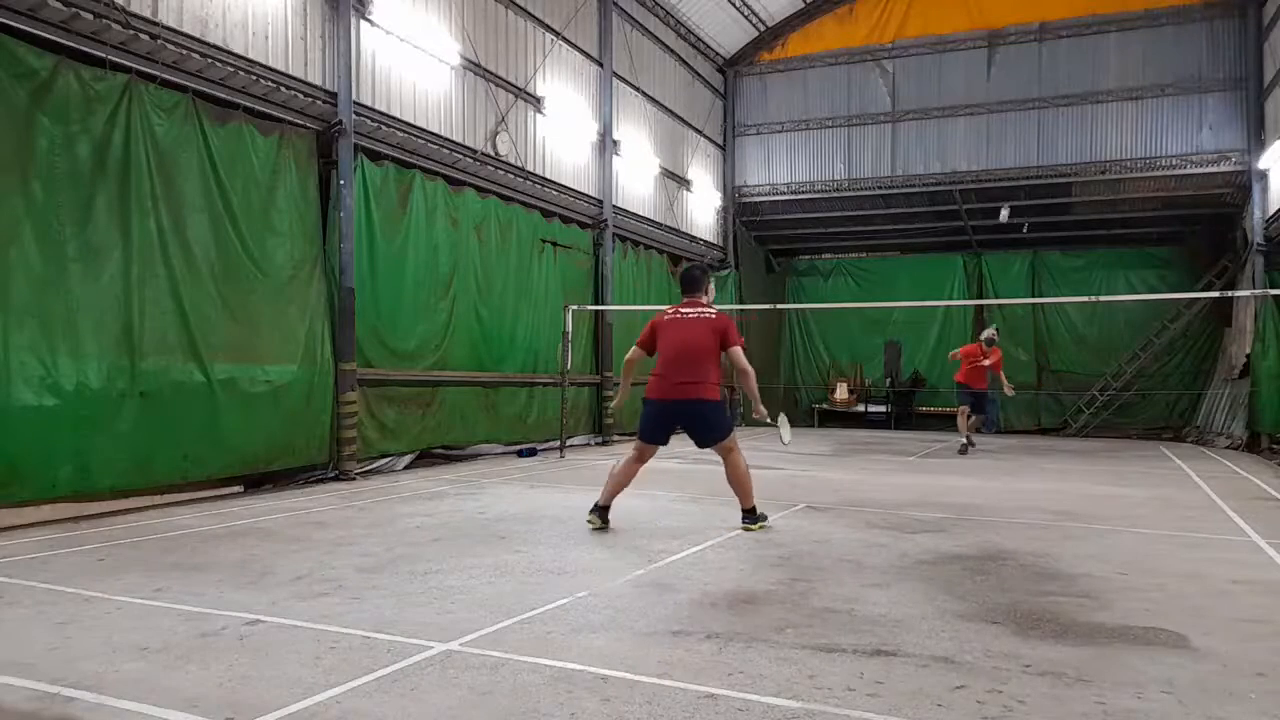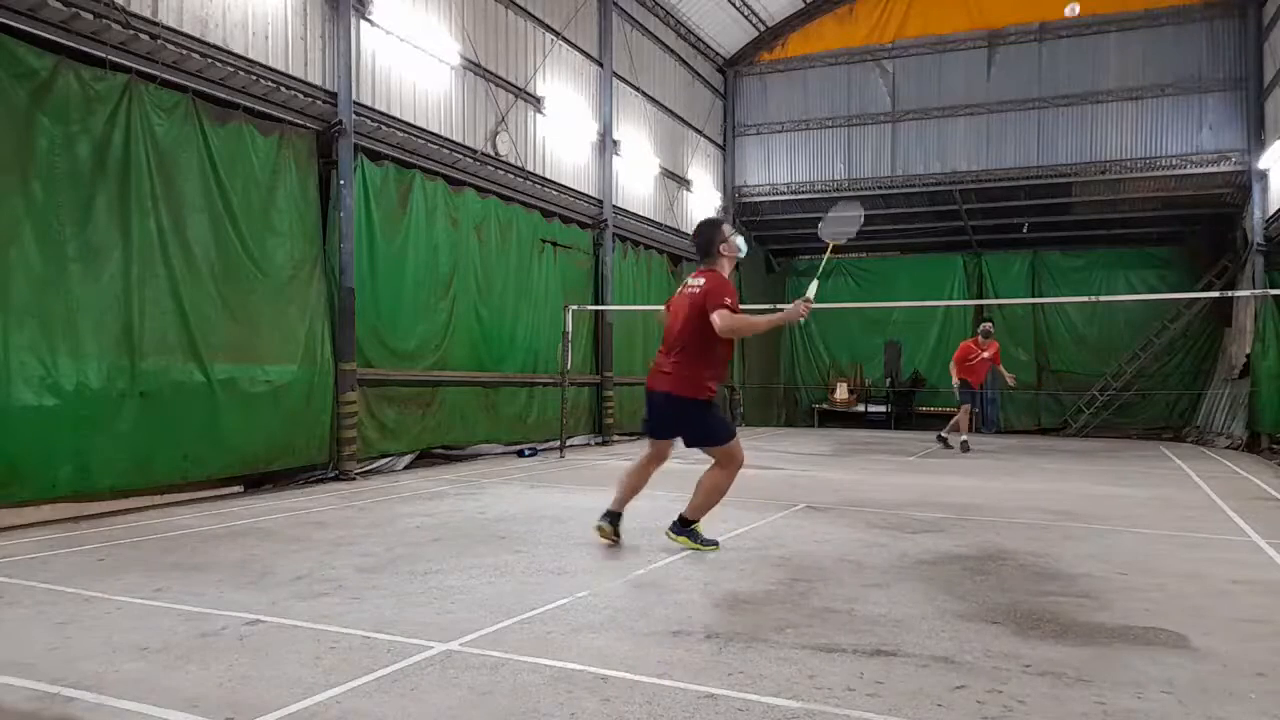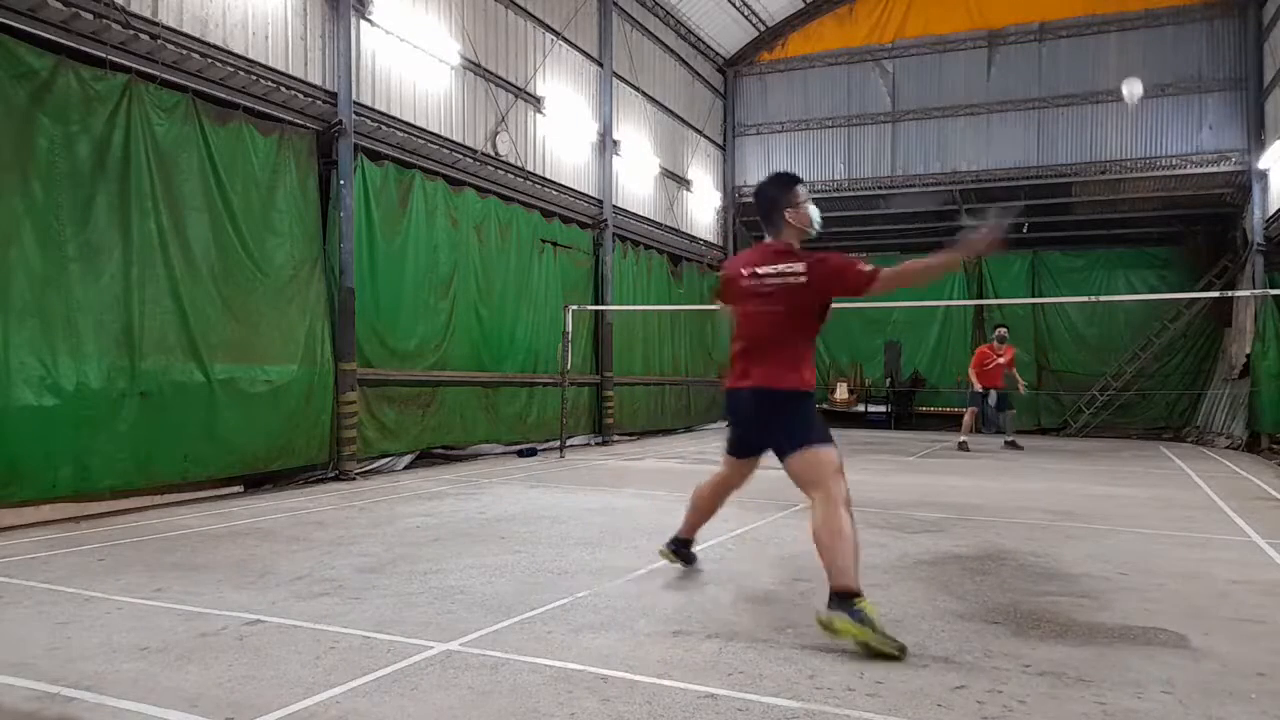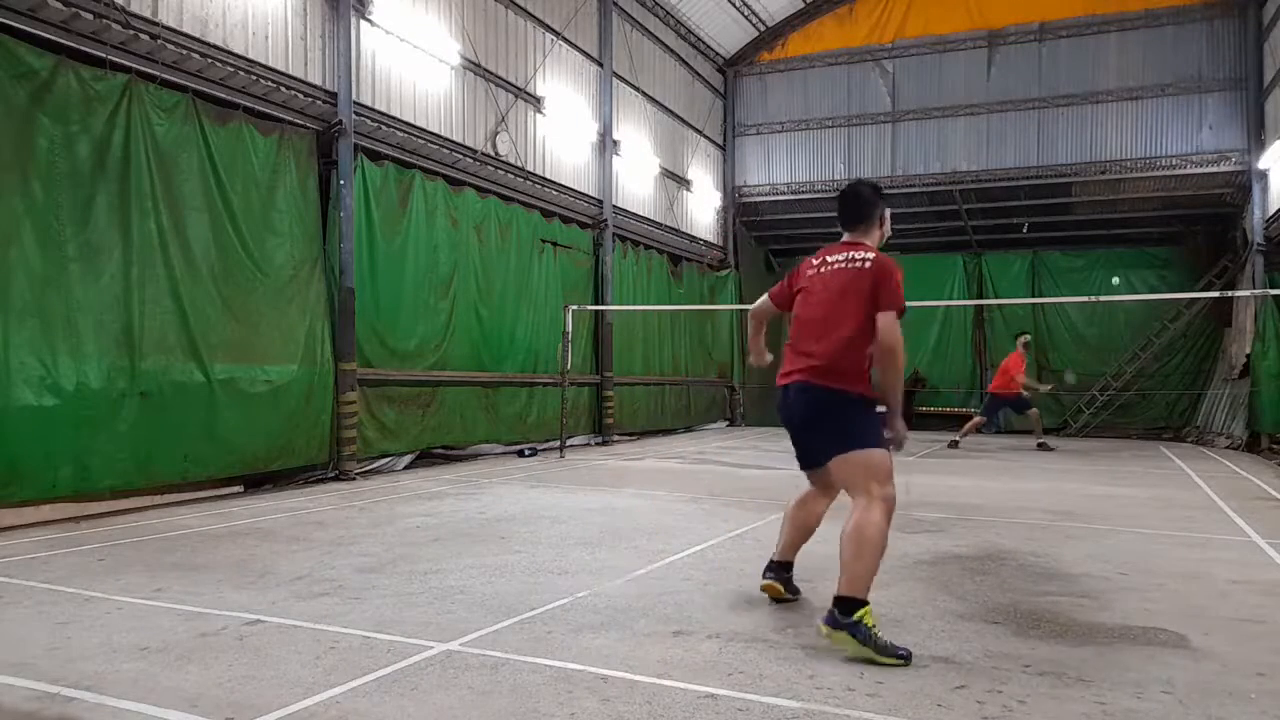
dt=0.4s
person 1, frame 1
left shoulder: (662, 319)
right shoulder: (721, 320)
left elbow: (630, 360)
right elbow: (743, 368)
left wrist: (622, 393)
right wrist: (757, 404)
left hip: (659, 398)
right hip: (702, 400)
left knee: (639, 456)
right knee: (730, 452)
left ankle: (600, 509)
right ankle: (750, 515)
person 1, frame 2
left shoulder: (692, 282)
right shoulder: (719, 285)
right elbow: (725, 327)
right wrist: (784, 316)
left hip: (658, 389)
right hip: (689, 396)
left knee: (653, 458)
right knee: (730, 460)
left ankle: (612, 517)
right ankle: (684, 525)
person 1, frame 3
left shoulder: (737, 266)
right shoulder: (816, 269)
left elbow: (729, 309)
right elbow: (894, 278)
right wrist: (964, 250)
left hip: (741, 395)
right hip: (785, 400)
left knee: (730, 475)
right knee: (831, 494)
left ankle: (681, 543)
right ankle: (844, 604)
person 1, frame 4
left shoulder: (810, 266)
right shoulder: (883, 267)
left elbow: (758, 311)
right elbow: (888, 341)
left wrist: (758, 352)
right wrist: (894, 412)
left hip: (793, 390)
right hip: (837, 395)
left knee: (824, 486)
right knee: (877, 498)
left ankle: (779, 571)
right ankle: (848, 614)
